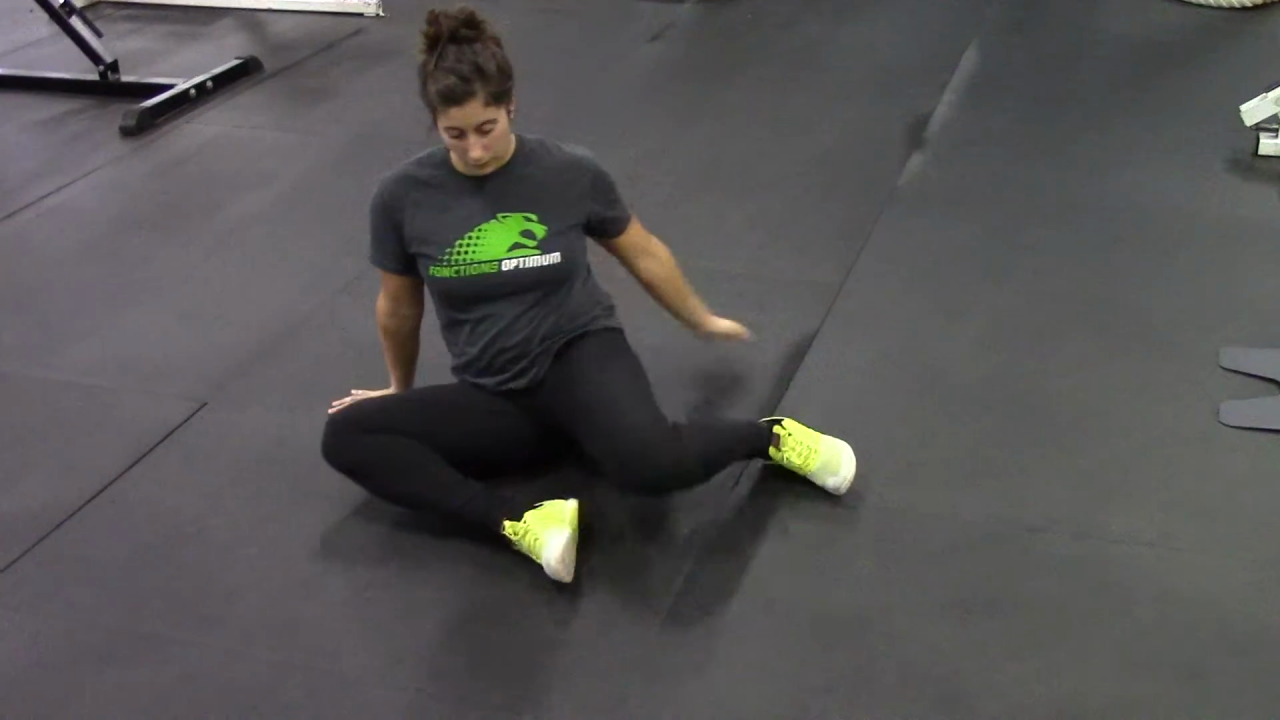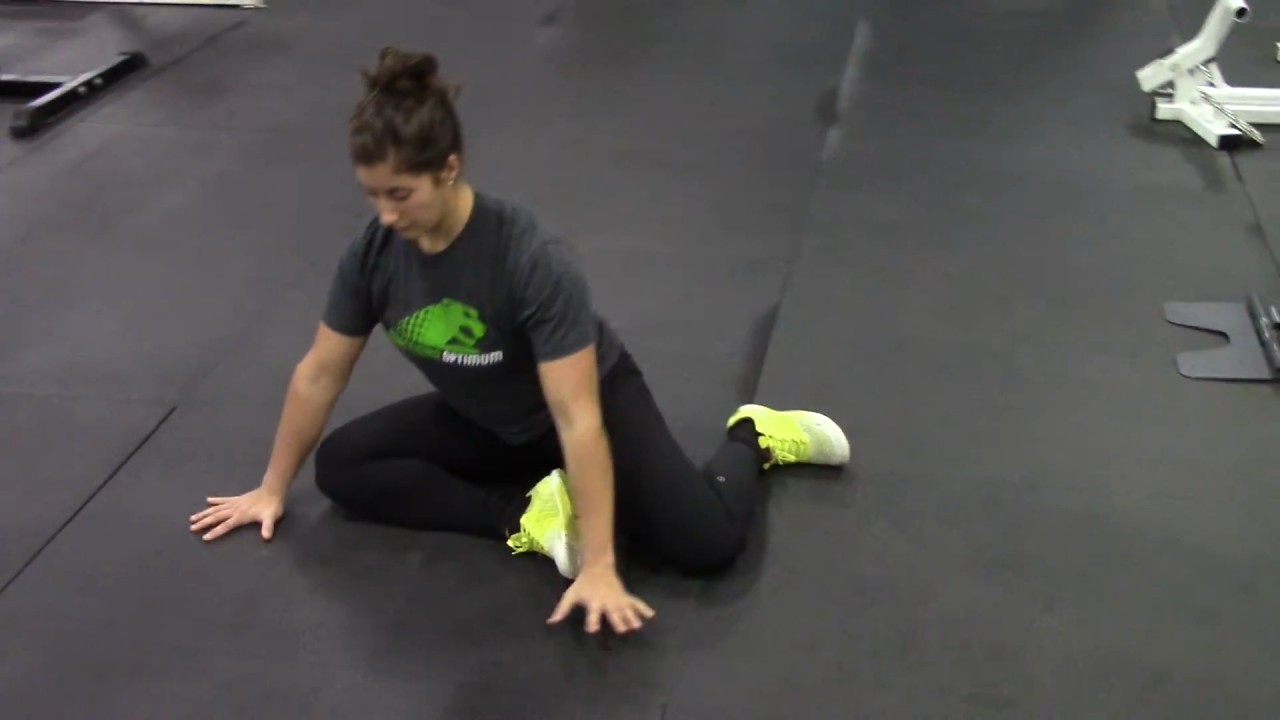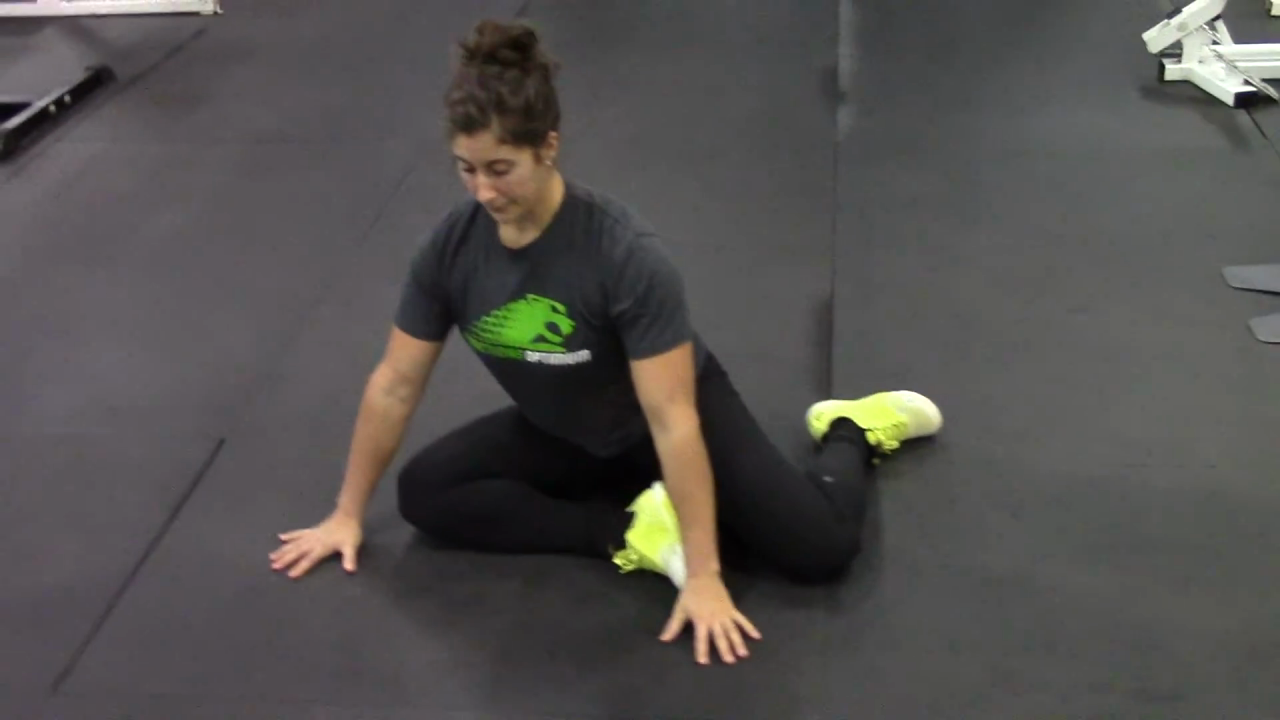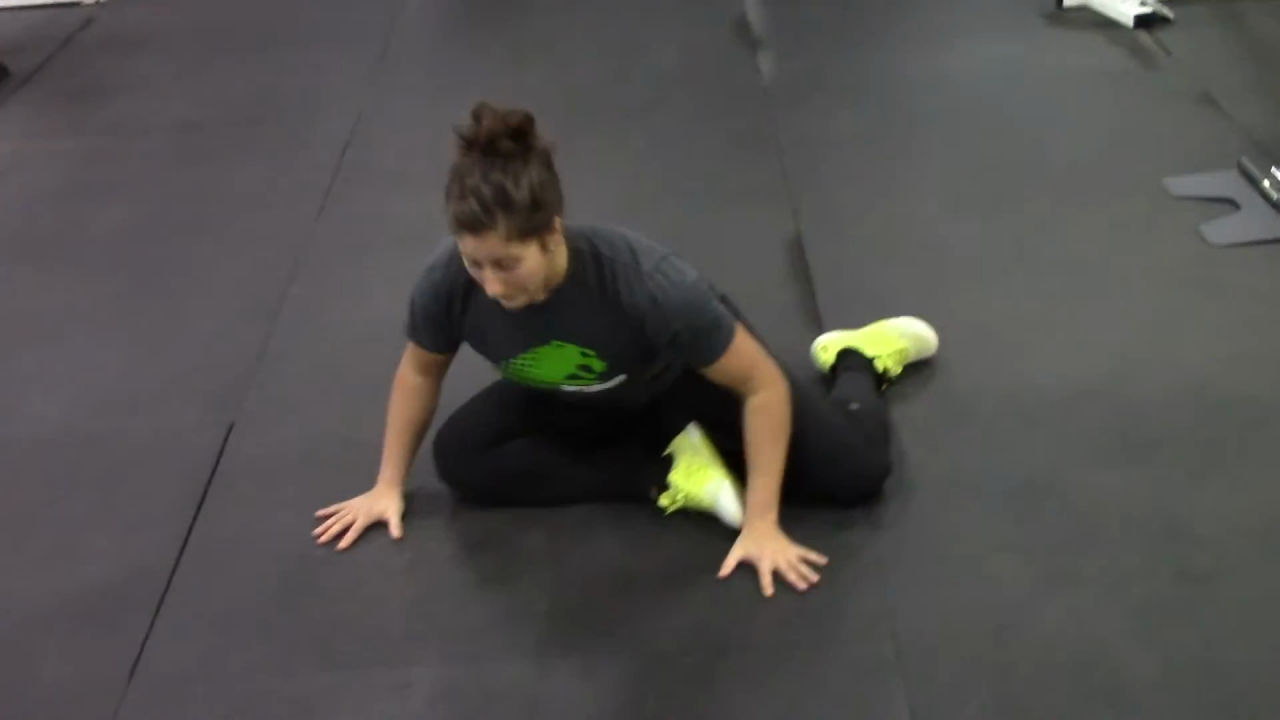
dt=1s
person 1, frame 1
left shoulder: (572, 173)
right shoulder: (403, 194)
left elbow: (643, 254)
right elbow: (398, 306)
left wrist: (703, 320)
right wrist: (400, 387)
left hip: (578, 355)
right hip: (493, 401)
left knee: (649, 462)
right knee: (346, 436)
left ankle: (770, 436)
right ankle: (517, 520)
person 1, frame 2
left shoulder: (533, 260)
right shoulder: (375, 251)
left elbow: (578, 421)
right elbow: (320, 375)
left wrist: (599, 569)
right wrist: (271, 489)
left hip: (591, 398)
right hip: (484, 424)
left knee: (704, 543)
right knee: (340, 467)
left ankle: (751, 439)
right ankle: (524, 513)
person 1, frame 3
left shoulder: (625, 253)
right shoulder: (450, 247)
left elbow: (671, 420)
right elbow: (394, 386)
left wrist: (704, 576)
right wrist: (347, 514)
left hip: (673, 409)
right hip: (562, 434)
left knee: (819, 548)
right knee: (423, 493)
left ankle: (850, 432)
right ankle: (630, 528)
person 1, frame 4
left shoulder: (647, 283)
right shoulder: (447, 283)
left elbow: (763, 387)
right elbow: (420, 372)
left wrist: (762, 524)
right wrist: (388, 485)
left hip: (689, 371)
left knee: (855, 473)
right knee: (459, 459)
left ankle: (857, 357)
right ankle: (670, 471)
